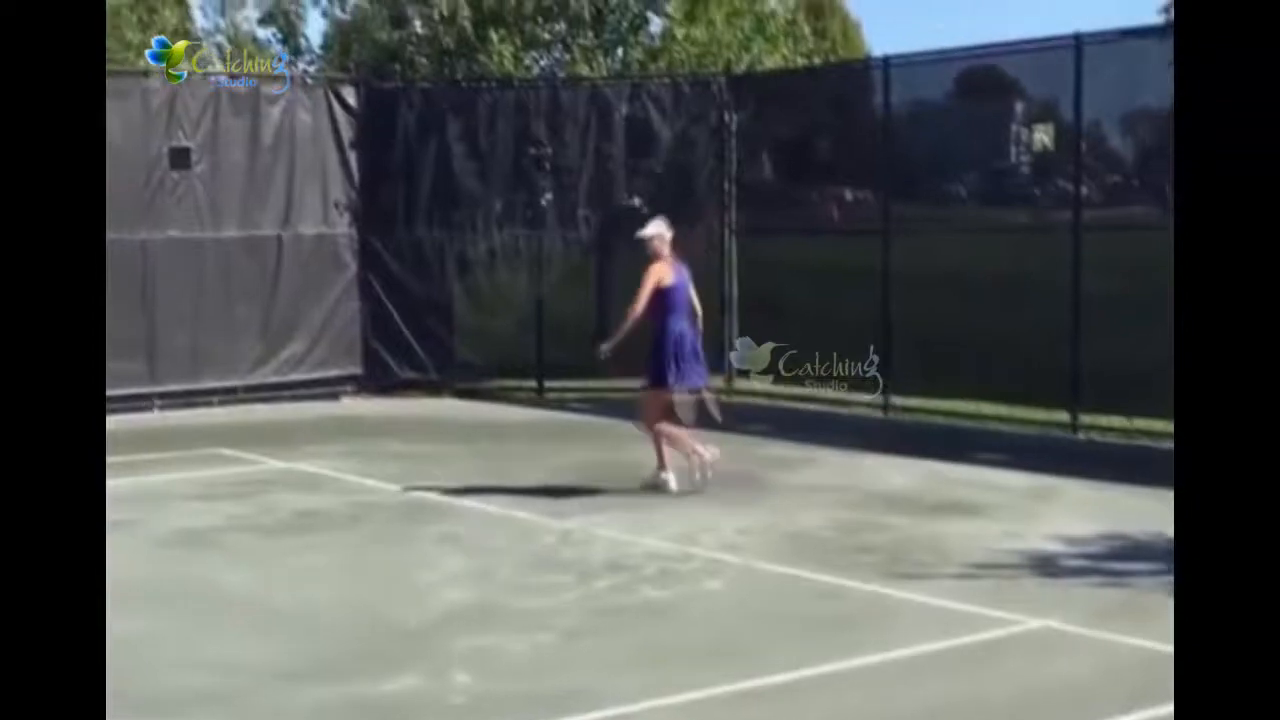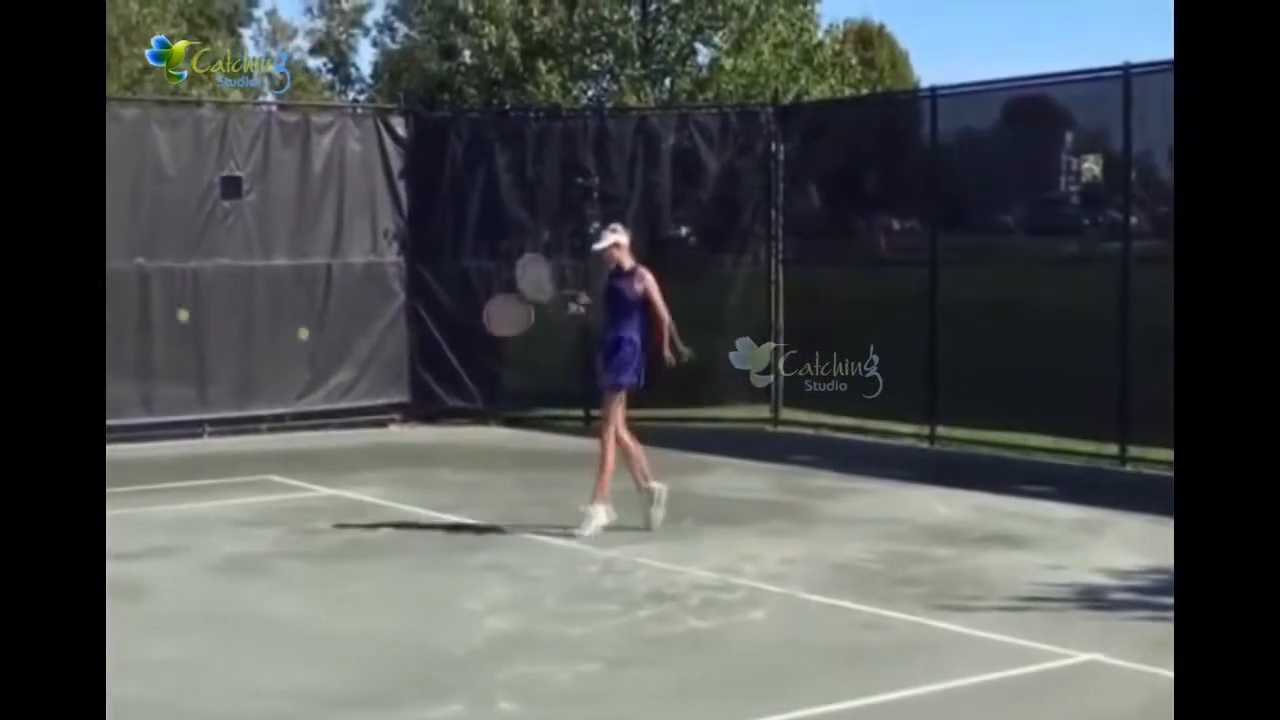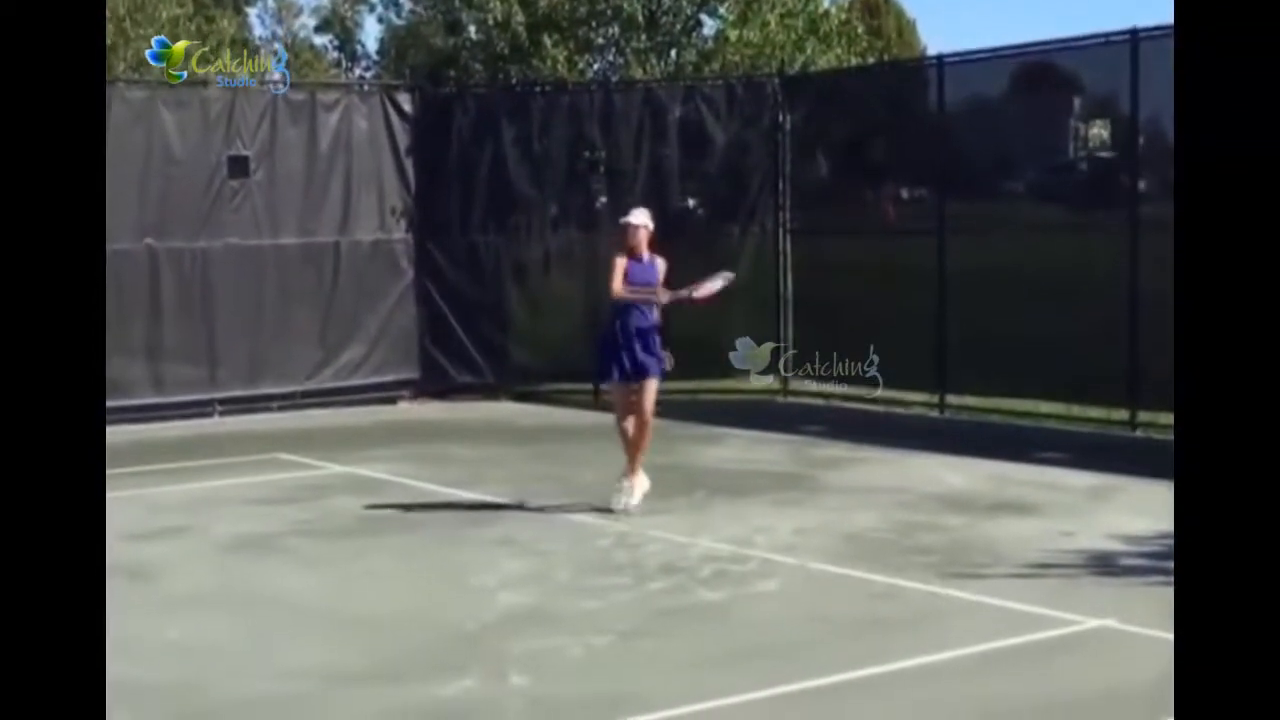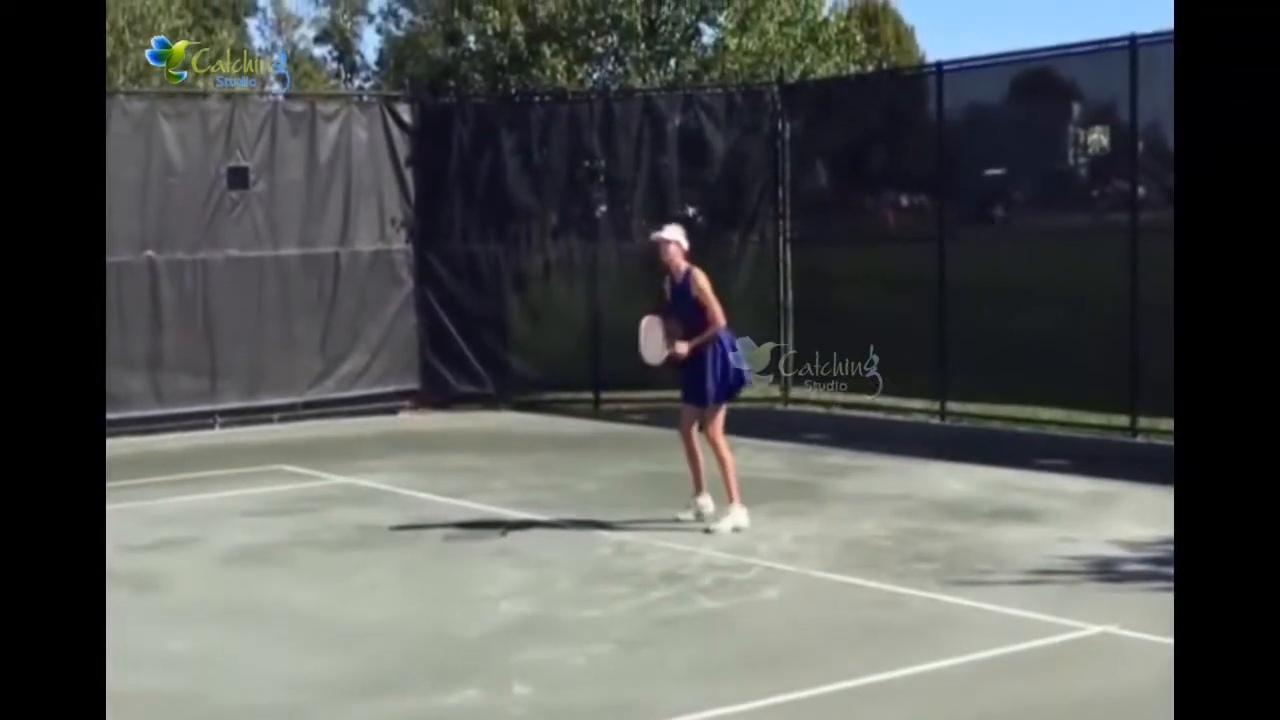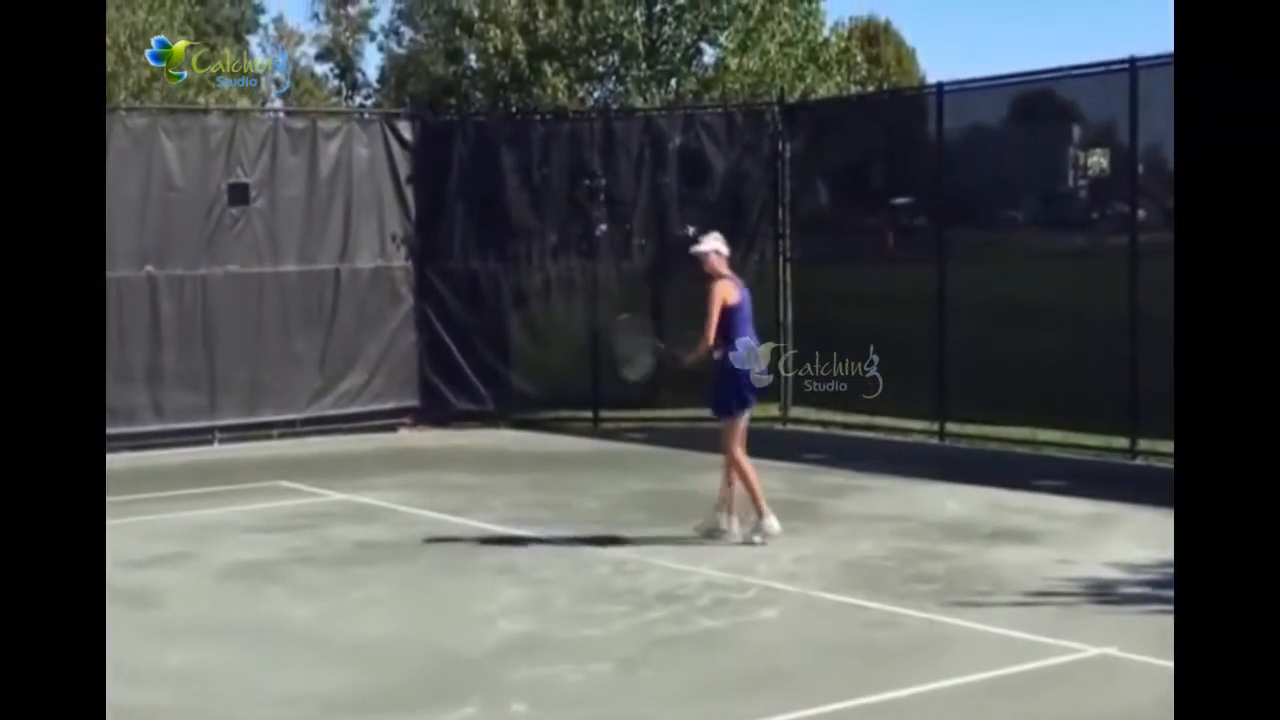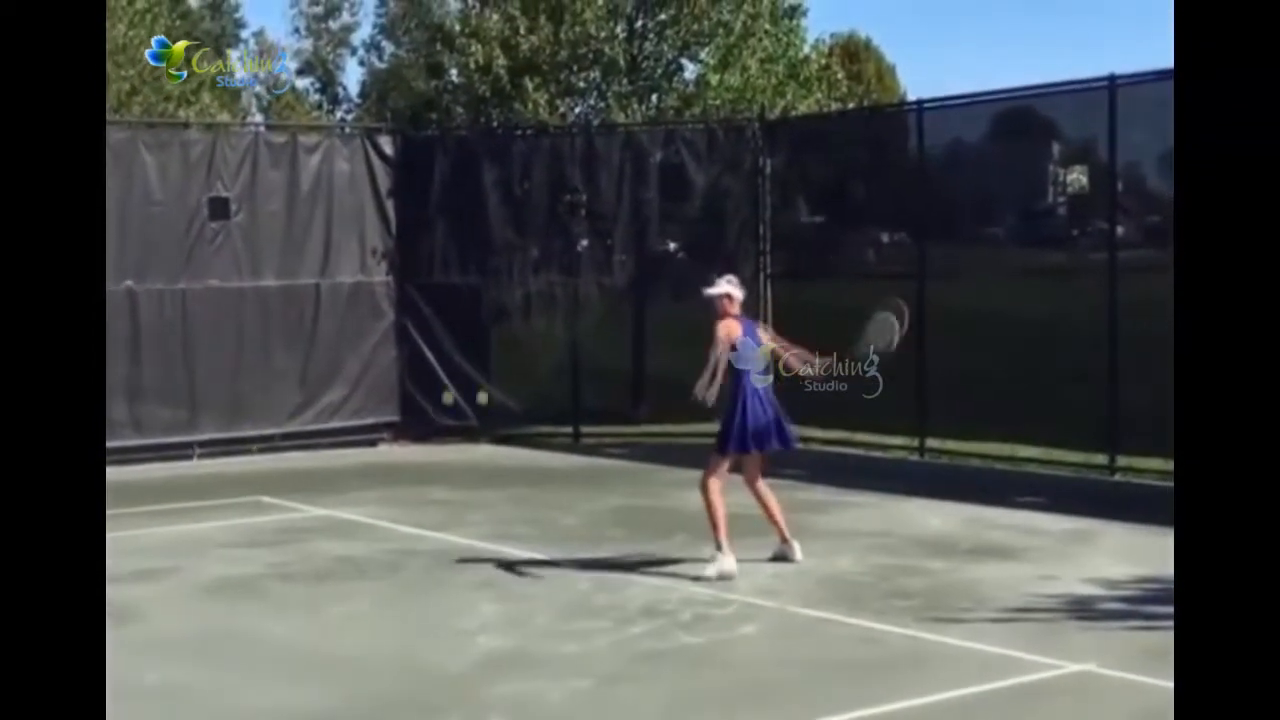
dt=0.7s
person 1, frame 1
left shoulder: (657, 269)
right shoulder: (681, 268)
left elbow: (637, 309)
right elbow: (696, 308)
left wrist: (613, 340)
right wrist: (698, 339)
left hip: (670, 343)
right hip: (685, 340)
left knee: (652, 420)
right knee: (656, 412)
left ankle: (699, 451)
right ankle: (665, 472)
person 1, frame 2
left shoulder: (642, 276)
right shoulder: (612, 274)
left elbow: (663, 314)
left wrist: (671, 345)
left hip: (626, 351)
right hip: (609, 350)
left knee: (609, 429)
right knee: (617, 430)
left ankle: (600, 506)
right ankle: (648, 486)
person 1, frame 3
left shoulder: (659, 264)
right shoulder: (621, 260)
right elbow: (616, 290)
left wrist: (662, 342)
right wrist: (650, 294)
left hip: (648, 339)
right hip: (620, 338)
left knee: (646, 412)
right knee: (622, 416)
left ankle: (629, 478)
right ankle: (637, 477)
person 1, frame 4
left shoulder: (695, 277)
right shoulder: (669, 282)
left elbow: (719, 321)
left wrist: (691, 345)
right wrist: (677, 344)
left hip: (714, 354)
right hip: (694, 358)
left knee: (713, 434)
right knee: (686, 430)
left ankle: (736, 509)
right ankle: (701, 500)
person 1, frame 5
left shoulder: (719, 286)
right shoulder: (736, 284)
left elbow: (709, 337)
left wrist: (694, 356)
right wrist: (719, 352)
left hip: (736, 367)
right hip: (747, 364)
left knee: (733, 448)
right knee: (732, 445)
left ankle: (765, 517)
right ankle: (723, 516)
person 1, frame 6
left shoulder: (724, 325)
right shoulder: (755, 328)
left elbow: (721, 349)
right elbow: (782, 352)
left wrist: (711, 379)
left hip: (744, 404)
right hip: (762, 405)
left knee: (711, 481)
right knee: (754, 480)
left ankle: (724, 554)
right ankle: (787, 542)
